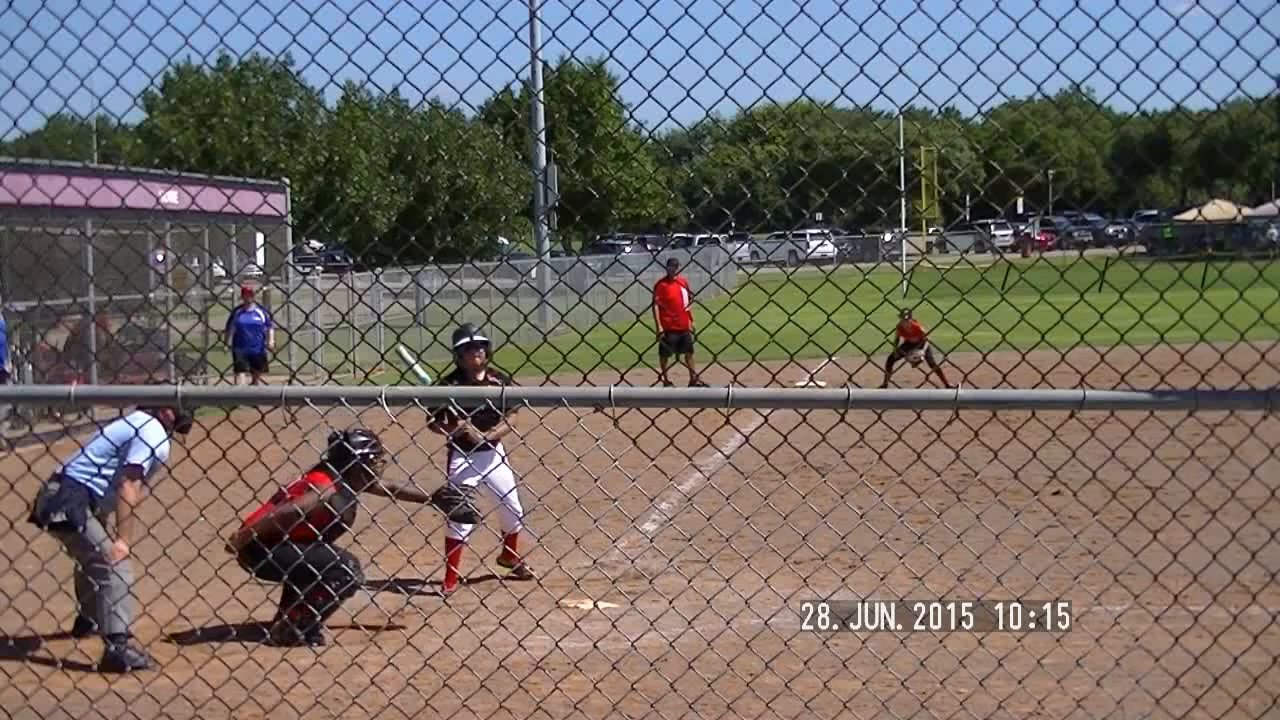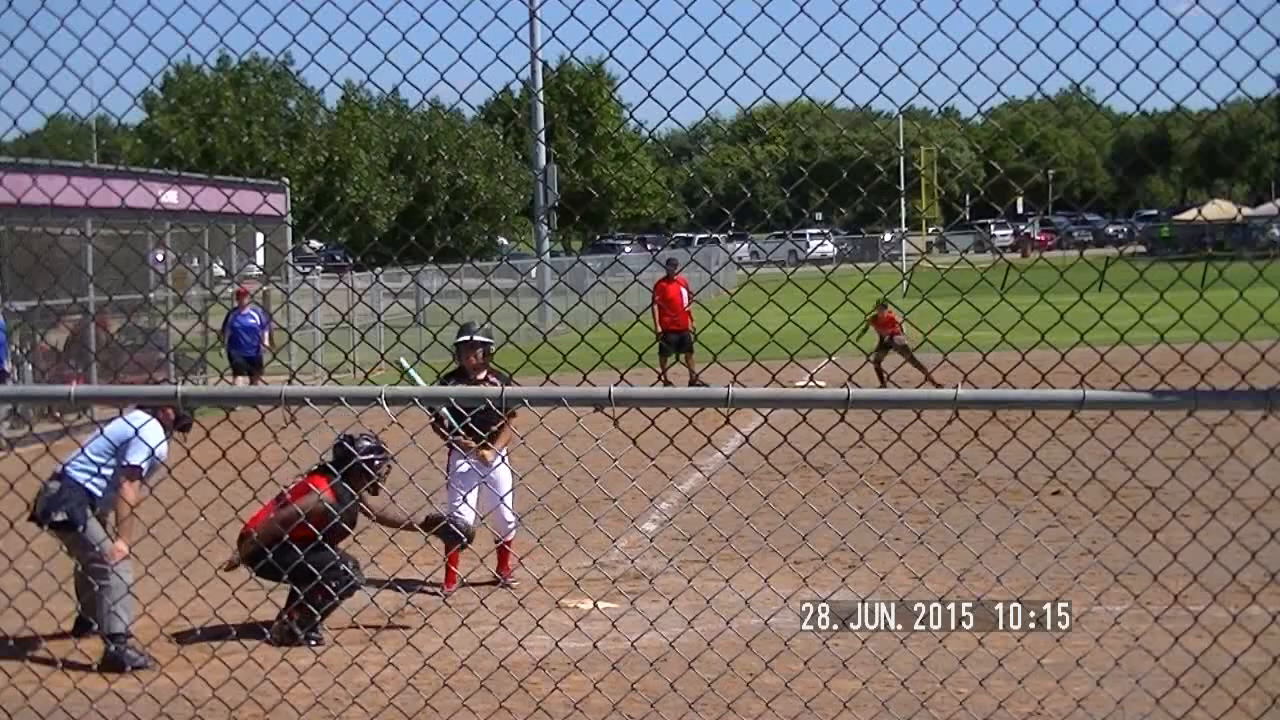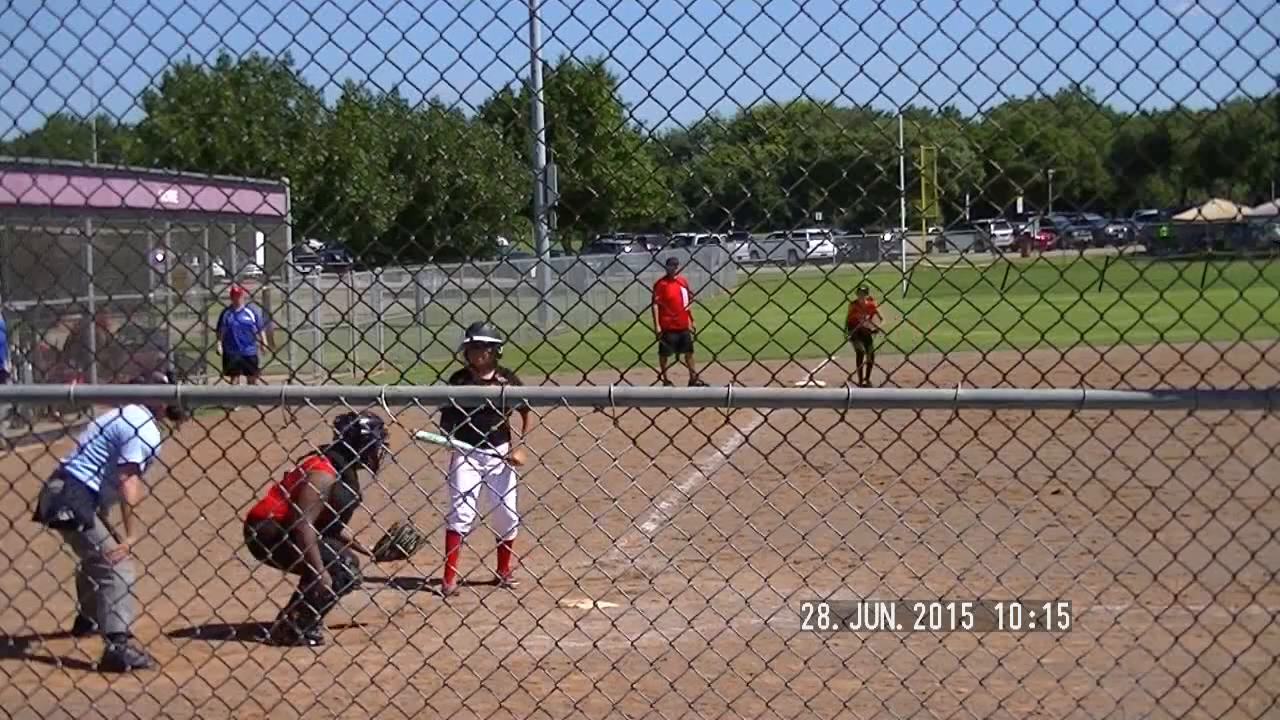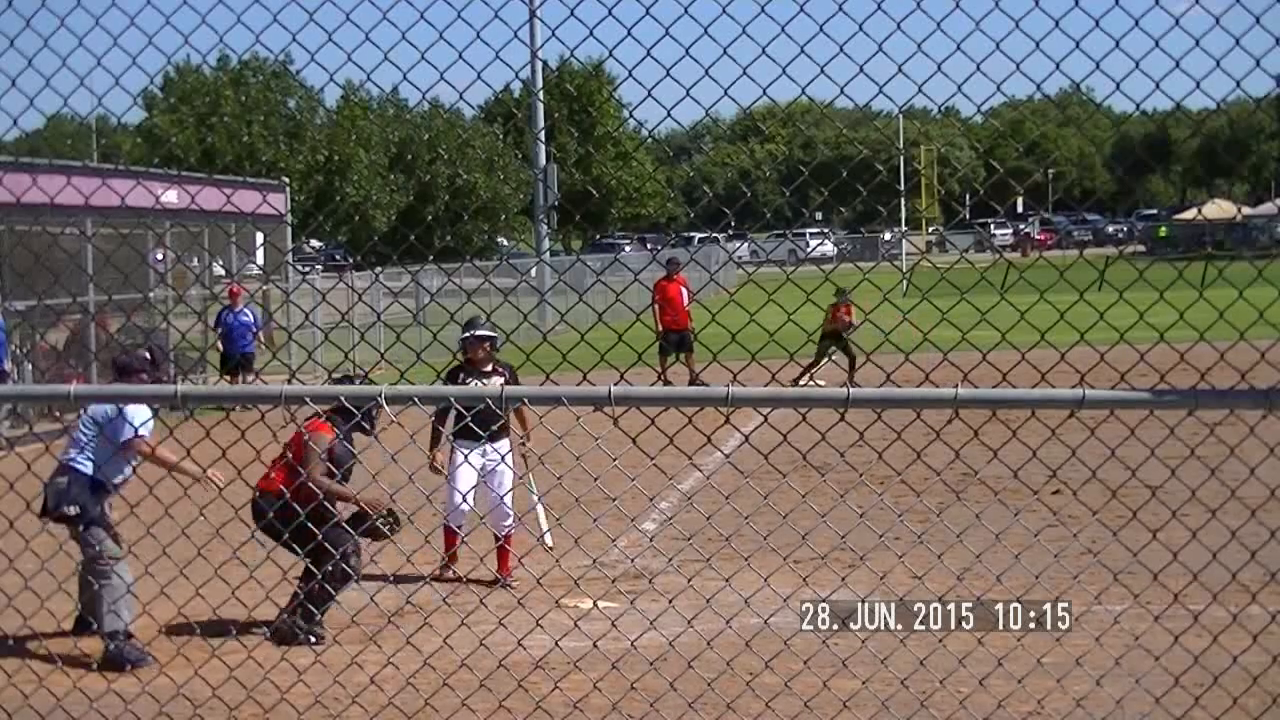
dt=0.2s
person 1, frame 1
left shoulder: (136, 423)
right shoulder: (153, 434)
right elbow: (128, 486)
left wrist: (105, 535)
right wrist: (123, 540)
left hip: (60, 498)
right hip: (71, 503)
left knee: (94, 559)
right knee: (115, 566)
left ankle: (89, 619)
right ankle: (117, 648)
person 1, frame 2
left shoulder: (133, 422)
right shoulder: (151, 433)
right elbow: (127, 486)
left wrist: (107, 534)
right wrist: (123, 540)
left hip: (60, 497)
right hip: (71, 503)
left knee: (94, 559)
right knee: (114, 566)
left ankle: (88, 619)
right ankle: (118, 648)
person 1, frame 3
left shoulder: (122, 415)
right shoulder: (144, 426)
right elbow: (128, 482)
left wrist: (105, 525)
right wrist: (129, 534)
left hip: (63, 493)
right hip: (74, 500)
left knee: (98, 556)
right knee: (116, 566)
left ankle: (90, 619)
right ankle: (118, 647)
person 1, frame 4
left shoulder: (110, 400)
right shoulder: (132, 405)
right elbow: (145, 448)
left wrist: (103, 507)
right wrist: (196, 472)
left hip: (72, 486)
right hip: (81, 491)
left knee: (100, 557)
right knee: (113, 562)
left ankle: (90, 618)
right ankle: (117, 644)
person 2, frame 1
left shoulder: (500, 381)
right shoulder: (449, 384)
left elbow: (508, 422)
right elbow: (434, 423)
left wrist: (484, 436)
right wrist: (456, 430)
left hip: (493, 453)
right hip: (462, 458)
left knee: (513, 510)
right knee: (460, 515)
left ankle: (510, 557)
right ankle: (451, 578)
person 2, frame 2
left shoulder: (501, 381)
right shoulder: (450, 381)
left elbow: (510, 423)
right elbow: (437, 422)
left wrist: (492, 451)
right wrist: (456, 441)
left hip: (495, 455)
right hip: (461, 457)
left knee: (505, 515)
right knee: (459, 516)
left ankle: (504, 569)
right ankle: (450, 579)
person 2, frame 3
left shoulder: (508, 379)
right shoulder: (458, 380)
left elbow: (526, 415)
right elbow: (445, 418)
left wrist: (517, 447)
right wrist: (450, 439)
left hip: (500, 453)
right hip: (466, 454)
left knee: (506, 514)
right knee: (460, 512)
left ankle: (504, 571)
right ankle: (449, 577)
person 2, frame 4
left shoulder: (505, 372)
right shoulder: (456, 374)
left elbow: (518, 407)
right elbow: (441, 414)
left wrist: (527, 437)
right wrist: (434, 450)
left hip: (499, 447)
right hip: (465, 447)
left knee: (503, 509)
right knee: (458, 506)
left ankle: (504, 570)
right ankle: (448, 562)
person 3, frame 1
left shoulder: (341, 479)
right shoulder: (329, 491)
left elbow: (391, 489)
right elbow: (279, 515)
left wrist: (430, 498)
right wrist: (241, 540)
left hip: (270, 546)
right hip: (261, 548)
right knee: (347, 572)
left ankle: (288, 622)
right ankle: (291, 628)
person 3, frame 2
left shoulder: (349, 486)
right shoulder: (326, 495)
left elbow: (378, 514)
right elbow: (277, 522)
left wrist: (421, 525)
right wrist: (242, 555)
left hip: (280, 547)
right hip: (267, 550)
right knee: (346, 574)
left ankle: (293, 623)
right ankle: (292, 628)
person 3, frame 3
left shoulder: (346, 473)
right shoulder: (324, 473)
left elbow: (332, 524)
right elbow: (303, 523)
left wrist: (366, 550)
right wrist: (320, 570)
left hip: (285, 533)
right hip: (268, 533)
left knee: (343, 563)
right knee: (344, 569)
left ankle: (292, 622)
right ankle: (296, 627)
person 3, frame 4
left shoulder: (341, 434)
right shoulder: (323, 432)
right elbow: (311, 481)
left wrist: (354, 500)
right wrist: (359, 498)
left hip: (293, 508)
right hip: (275, 507)
left knee: (339, 553)
right knee: (346, 555)
left ankle: (293, 620)
right ankle: (298, 624)
